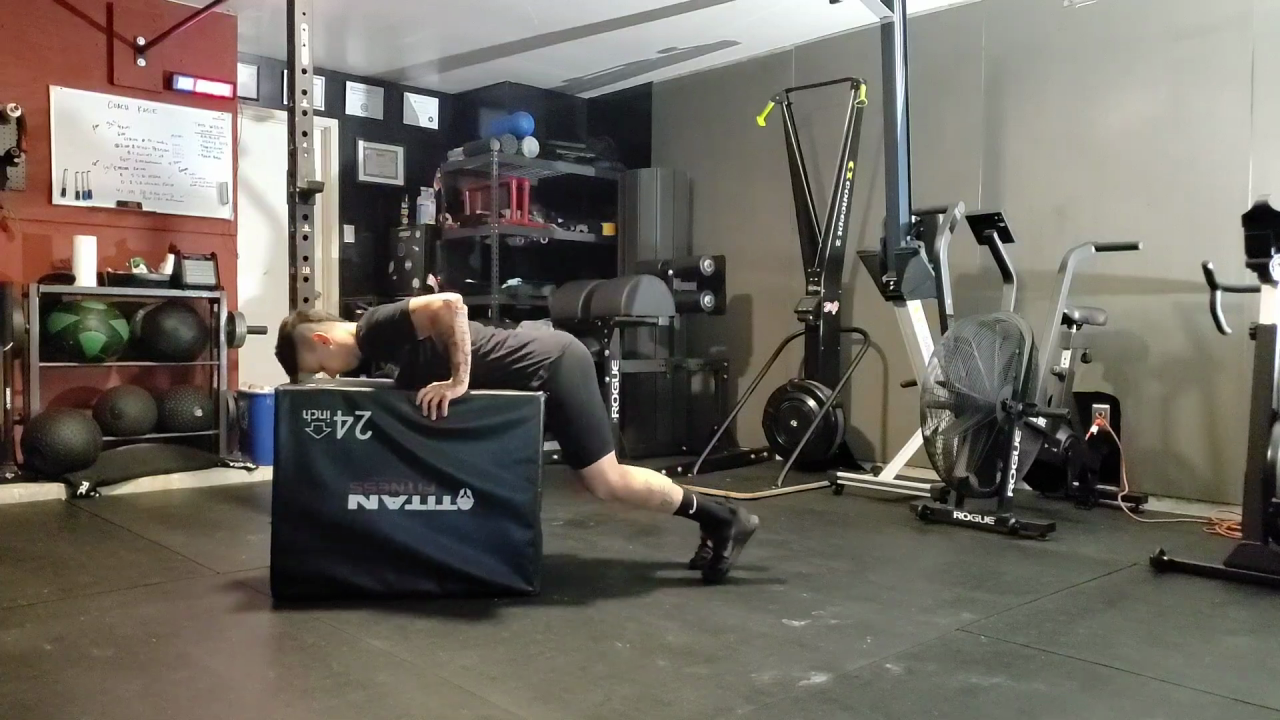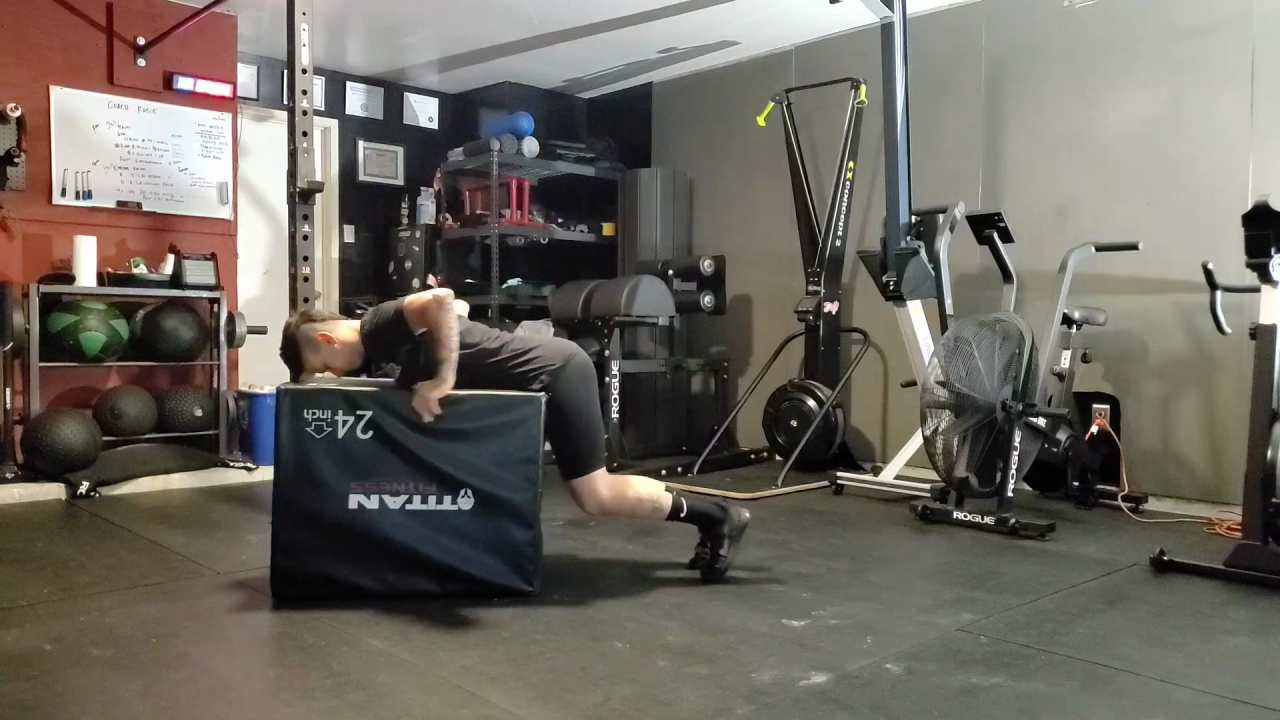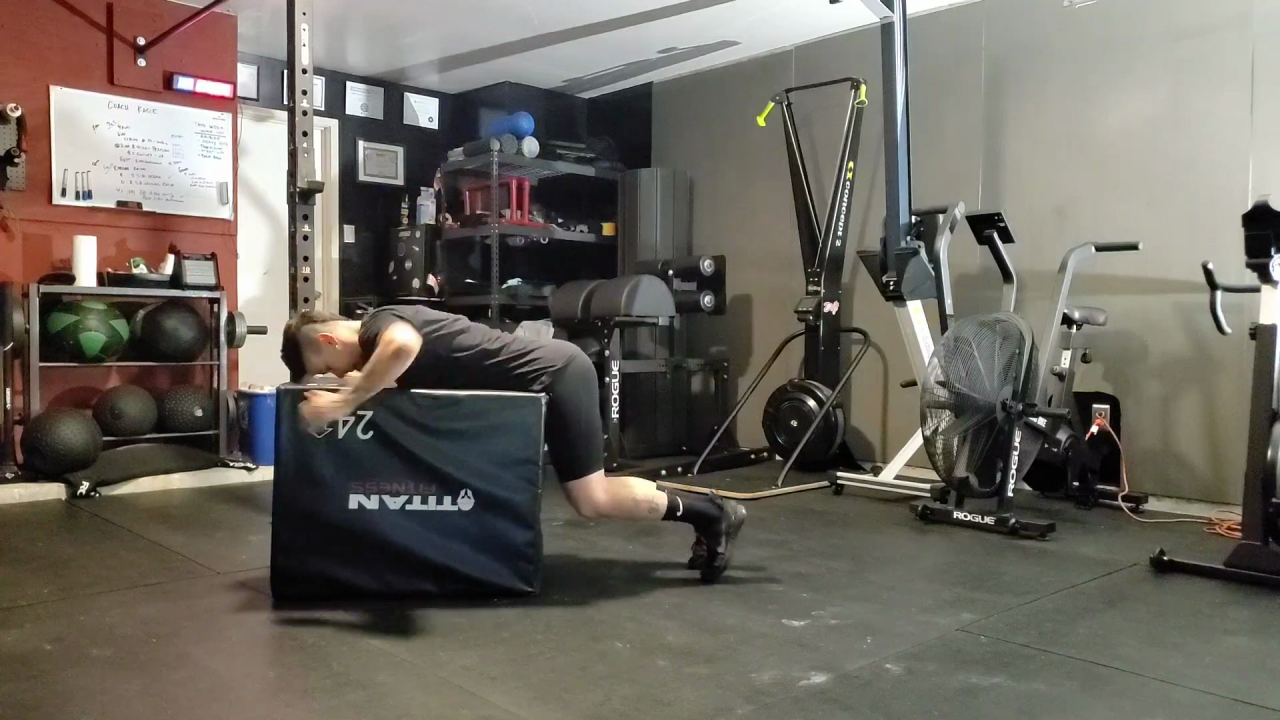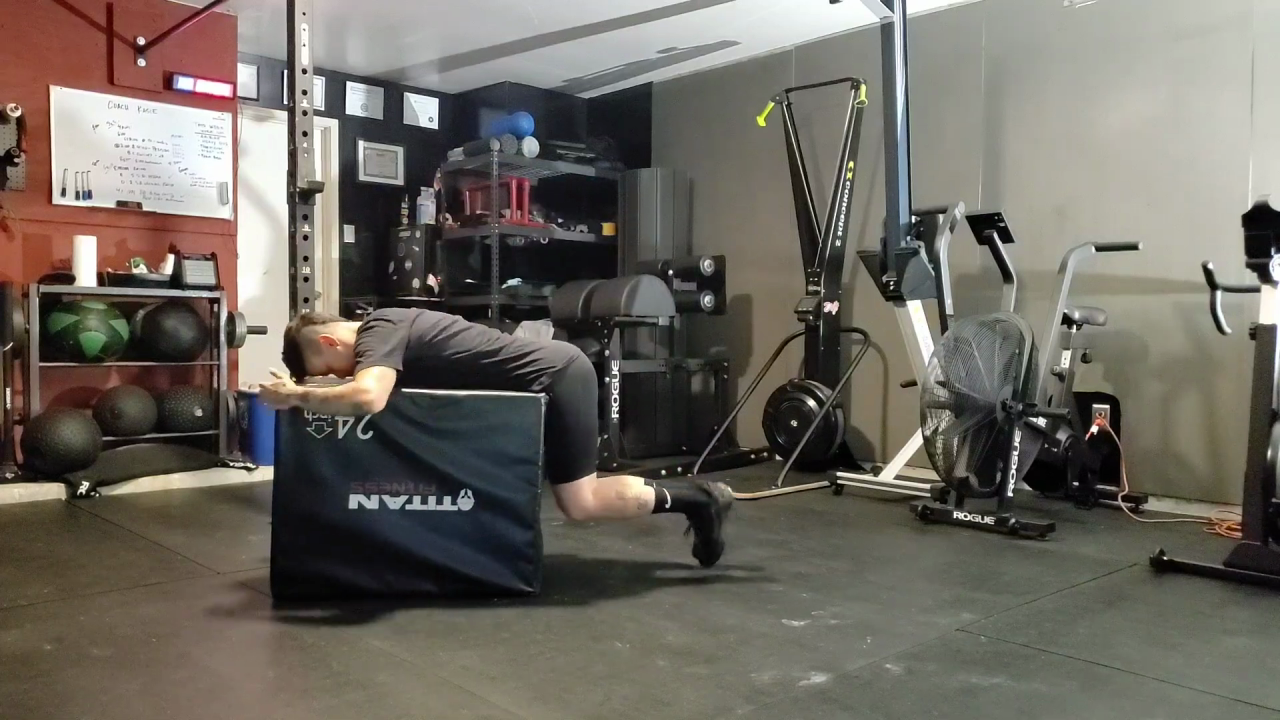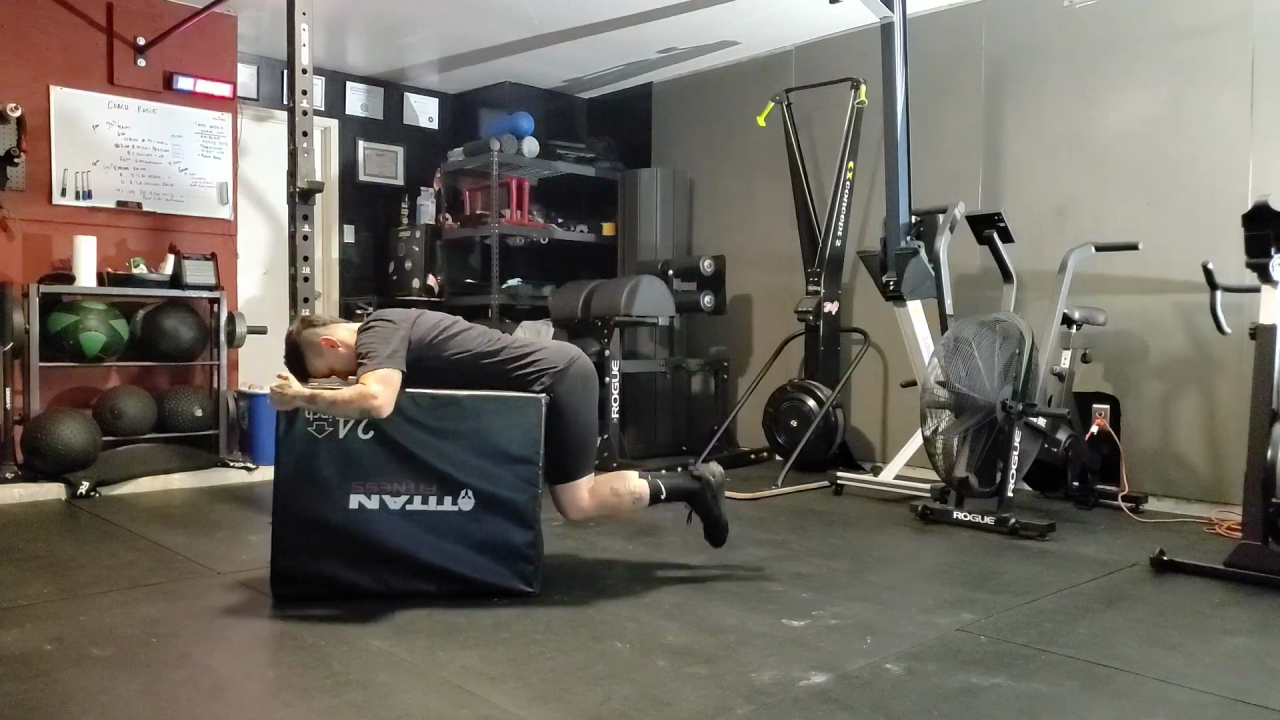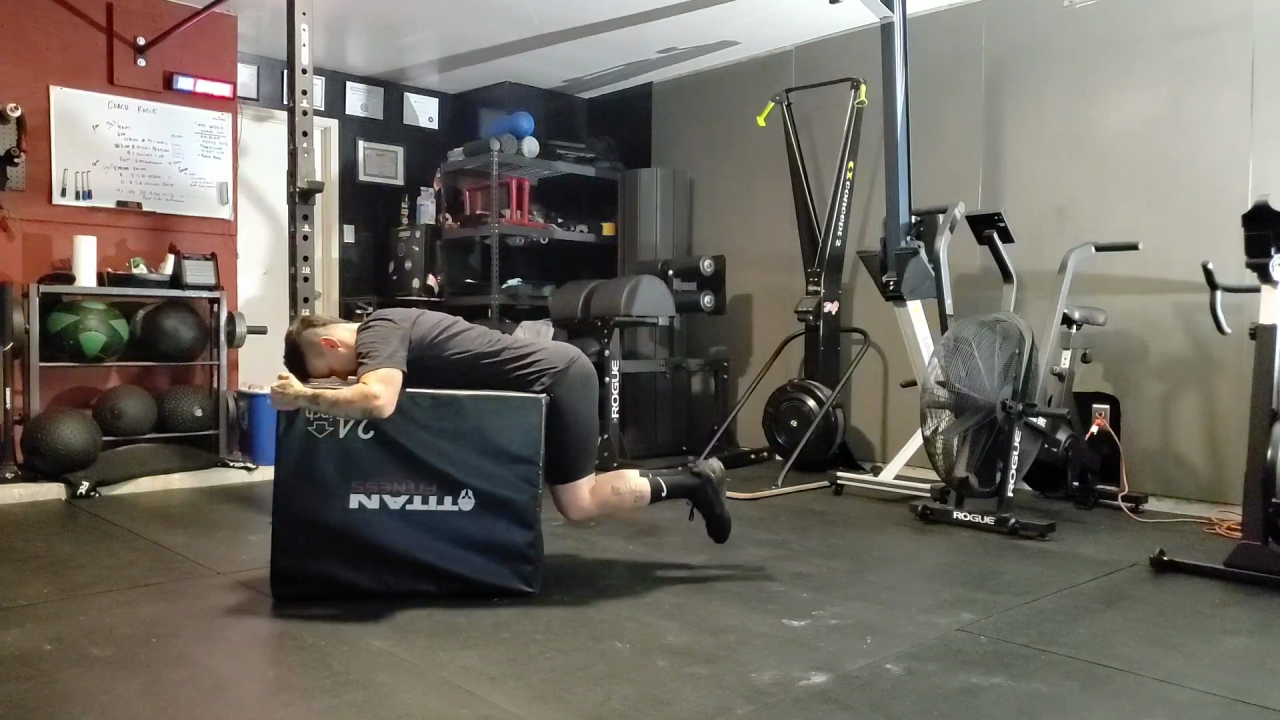
dt=0.2s
person 1, frame 1
left shoulder: (375, 328)
right shoulder: (379, 351)
left elbow: (448, 304)
left wrist: (458, 381)
left hip: (553, 365)
right hip: (548, 366)
left knee: (604, 481)
right knee: (600, 476)
left ankle: (725, 519)
right ankle: (715, 518)
person 1, frame 2
left shoulder: (381, 325)
right shoulder: (383, 345)
left elbow: (441, 300)
left wrist: (442, 380)
left hip: (555, 374)
right hip: (550, 373)
left knee: (594, 496)
right knee: (593, 487)
left ankle: (718, 517)
right ankle: (711, 517)
person 1, frame 3
left shoulder: (377, 324)
right shoulder: (383, 334)
left elbow: (406, 345)
left wrist: (344, 398)
right wrist: (356, 386)
left hip: (556, 377)
right hip: (555, 372)
left knee: (590, 499)
right knee: (592, 490)
left ankle: (713, 514)
right ankle: (706, 513)
person 1, frame 4
left shoulder: (376, 331)
right shoulder: (385, 330)
left elbow: (368, 398)
left wrist: (297, 396)
left hip: (556, 377)
right hip: (554, 372)
left knee: (579, 502)
right knee: (579, 492)
left ankle: (700, 499)
right ankle: (694, 496)
person 1, frame 5
left shoulder: (378, 333)
right shoulder: (388, 329)
left elbow: (377, 401)
left wrist: (302, 397)
left hip: (557, 377)
right hip: (556, 371)
left knee: (575, 502)
right knee: (576, 490)
left ankle: (693, 485)
right ankle: (690, 483)
person 1, frame 6
left shoulder: (377, 332)
right shoulder: (387, 329)
left elbow: (379, 401)
left wrist: (304, 397)
left hip: (557, 379)
right hip: (555, 372)
left knee: (577, 503)
right knee: (579, 491)
left ankle: (693, 482)
right ankle: (690, 480)
